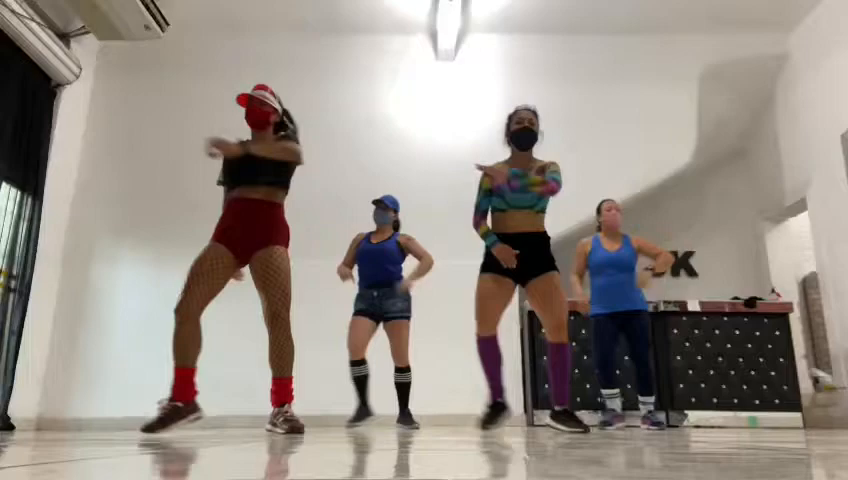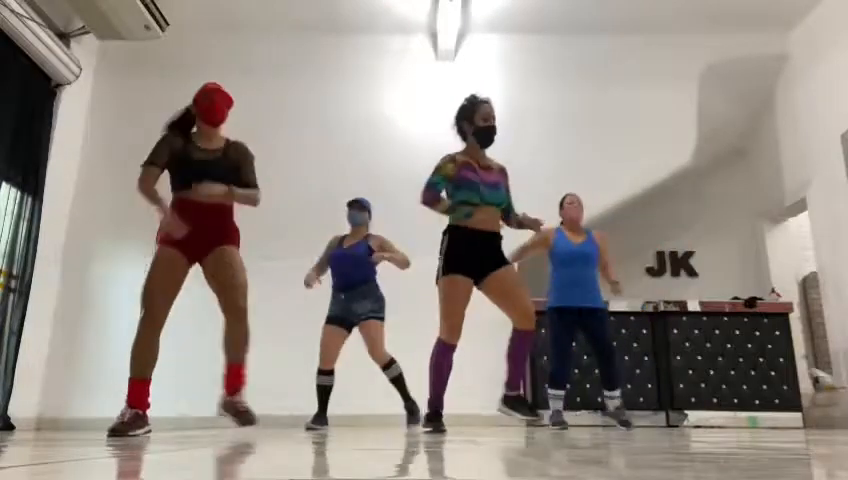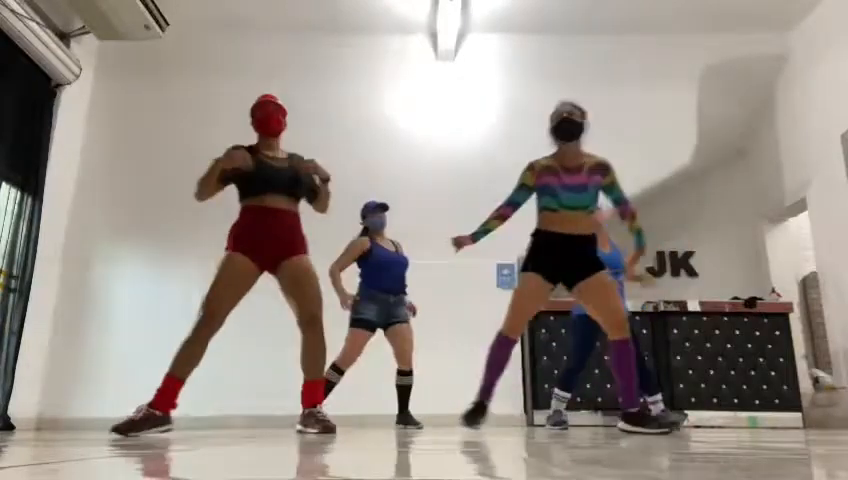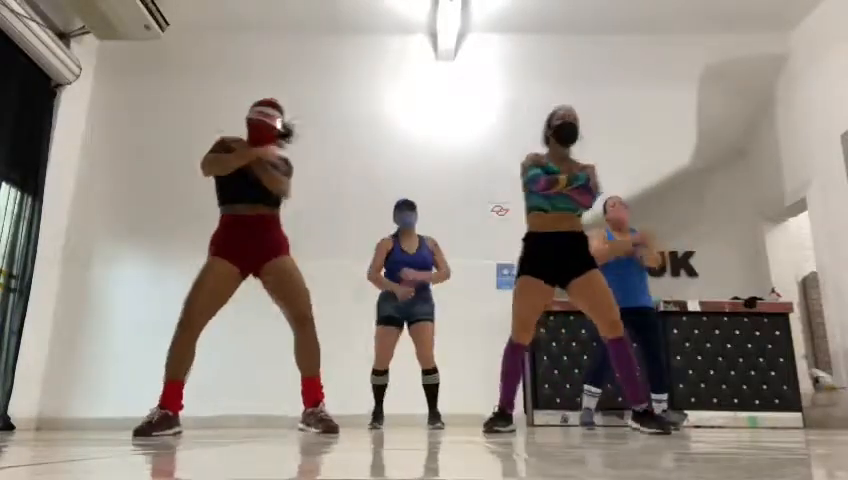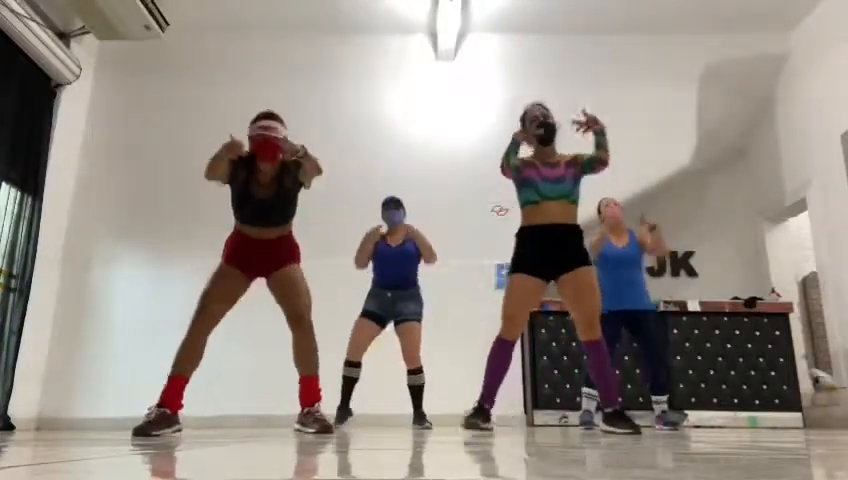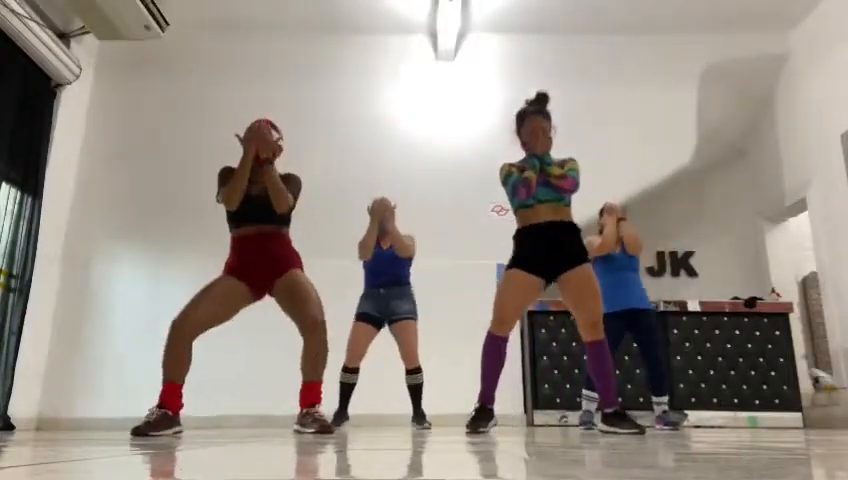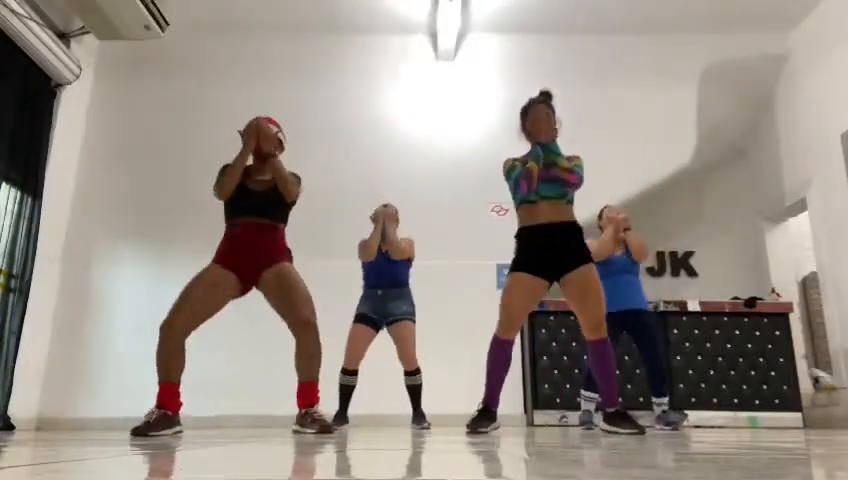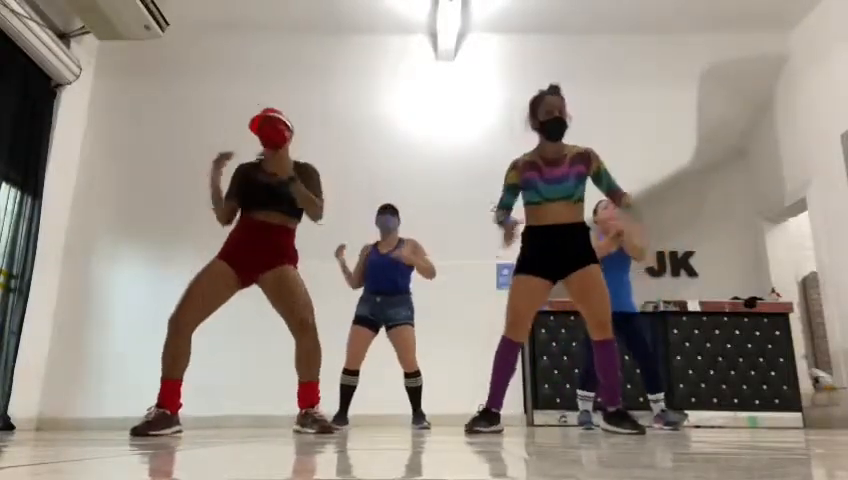
dt=0.7s
person 1, frame 1
left shoulder: (548, 168)
right shoulder: (492, 173)
left elbow: (551, 188)
right elbow: (478, 217)
left wrist: (512, 172)
right wrist: (493, 244)
left hip: (537, 250)
right hip: (501, 252)
left knee: (558, 326)
right knee: (485, 328)
left ankle: (560, 409)
right ankle: (497, 401)
person 1, frame 2
left shoulder: (499, 171)
right shoulder: (452, 163)
left elbow: (508, 215)
right elbow: (429, 196)
left wrist: (526, 221)
right wrist: (467, 214)
left hip: (492, 250)
right hip: (460, 248)
left knee: (526, 315)
right knee: (451, 330)
left ankle: (513, 394)
right ankle: (434, 411)
person 1, frame 3
left shoulder: (599, 167)
right shoulder: (537, 168)
left elbow: (622, 204)
right elbow: (509, 207)
left wrist: (639, 242)
right wrist: (474, 236)
left hip: (583, 252)
right hip: (545, 250)
left knee: (618, 323)
right knee: (513, 323)
left ankle: (633, 410)
right ankle: (482, 399)
person 1, frame 4
left shoulder: (586, 172)
right shoulder: (534, 162)
left elbow: (586, 201)
right elbow: (535, 184)
right wrist: (578, 177)
left hip: (575, 251)
right hip: (538, 251)
left knee: (612, 324)
right knee: (521, 332)
left ankle: (640, 408)
right ankle: (504, 411)
person 1, frame 5
left shoulder: (573, 162)
right shoulder: (521, 165)
left elbow: (601, 162)
right elbow: (506, 169)
left wrist: (600, 131)
right wrist: (519, 138)
left hip: (570, 245)
right hip: (532, 246)
left knee: (590, 324)
right knee: (510, 328)
left ankle: (611, 410)
right ankle: (483, 407)
person 1, frame 6
left shoulder: (567, 164)
right shoulder: (510, 170)
left elbow: (570, 185)
right elbow: (523, 191)
left wrist: (544, 155)
right wrist: (532, 157)
left hip: (568, 245)
right hip: (529, 248)
left knee: (594, 325)
right knee: (500, 324)
left ankle: (611, 411)
right ankle: (485, 408)
person 1, frame 7
left shoulder: (570, 160)
right shoulder: (514, 164)
left elbow: (575, 181)
right elbow: (525, 183)
left wrist: (552, 146)
right wrist: (538, 147)
left hip: (571, 244)
right hip: (532, 247)
left knee: (596, 325)
right knee: (507, 327)
left ankle: (612, 410)
right ankle: (488, 408)
person 1, frame 8
left shoulder: (585, 157)
right shoulder: (521, 166)
left elbow: (613, 192)
right elbow: (503, 206)
left wrist: (627, 202)
right wrist: (505, 223)
left hip: (577, 244)
right hip: (536, 247)
left knee: (602, 325)
right knee: (514, 330)
left ankle: (613, 410)
right ankle: (492, 411)
person 2, frame 1
left shoulder: (285, 143)
right shoulder: (233, 152)
left elbow: (295, 154)
left wrist: (238, 147)
left hip: (268, 231)
right hip: (228, 231)
left knee: (278, 318)
right knee: (186, 307)
left ankle: (282, 408)
right ankle: (183, 399)
person 2, frame 2
left shoulder: (238, 152)
right shoulder: (173, 142)
left elbow: (254, 197)
right elbow: (145, 181)
left wrist: (225, 191)
right wrist: (164, 209)
left hip: (219, 234)
right hip: (176, 233)
left knee: (237, 309)
right knee: (151, 315)
left ankle: (234, 394)
right ankle: (136, 409)
person 2, frame 3
left shoulder: (296, 162)
right shoulder: (239, 154)
left elbow: (322, 206)
right elbow: (201, 194)
left wrist: (323, 179)
right wrist: (221, 166)
left hip: (290, 242)
right hip: (248, 239)
left knee: (313, 319)
right knee: (209, 320)
left ankle: (312, 408)
right ankle: (159, 407)
person 2, frame 4
left shoulder: (280, 162)
right shoulder: (227, 148)
left elbow: (282, 189)
right elbow: (209, 167)
left wrist: (253, 161)
right wrist: (254, 153)
left hip: (270, 243)
right hip: (229, 243)
left knee: (303, 317)
right knee: (188, 321)
left ankle: (314, 407)
right ankle: (167, 410)
person 2, frame 5
left shoulder: (293, 170)
right shoulder: (238, 165)
left elbow: (315, 171)
right elbow: (211, 174)
left wrist: (301, 152)
right wrist: (223, 153)
left hip: (281, 254)
right hip: (240, 253)
left knee: (301, 320)
right knee: (200, 324)
left ankle: (310, 409)
right ankle: (167, 409)
person 2, frame 6
left shoulder: (289, 180)
right shoulder: (230, 174)
left elbow: (282, 206)
right elbow: (231, 202)
left wrist: (266, 159)
right wrist: (249, 154)
left hip: (282, 263)
right hip: (241, 267)
left knee: (315, 323)
right knee: (182, 326)
left ankle: (310, 410)
right ankle: (168, 410)
person 2, frame 7
left shoulder: (289, 178)
right shoulder: (233, 171)
left elbow: (291, 194)
right elbow: (221, 191)
left wrist: (271, 154)
right wrist: (245, 148)
left hip: (273, 256)
right hip: (231, 256)
left knee: (307, 324)
right knee: (171, 326)
left ankle: (308, 409)
right ankle: (166, 410)
person 2, frame 8
left shoulder: (304, 171)
right shoulder: (245, 171)
left elbow: (316, 213)
right elbow: (224, 217)
left wrist: (288, 179)
right wrist: (214, 178)
left hip: (278, 255)
right hip: (236, 250)
left knee: (306, 324)
right knee: (179, 320)
left ankle: (309, 410)
right ankle: (166, 410)
person 3, frame 1
left shoulder: (402, 239)
right shoulder: (361, 239)
left elbow: (428, 260)
right elbow: (344, 264)
left wrist: (410, 279)
right wrist: (344, 271)
left hip: (395, 298)
right hip: (366, 299)
left knee: (400, 356)
right knee: (355, 348)
left ankle: (404, 412)
right ankle: (363, 405)
person 3, frame 2
left shoulder: (375, 240)
right shoulder: (336, 242)
left elbow: (405, 263)
right elbow: (319, 266)
left wrist: (387, 256)
right wrist: (311, 275)
left hip: (367, 300)
right hip: (339, 304)
left knee: (377, 352)
right knee: (325, 357)
left ankle: (409, 403)
right ankle: (321, 414)
person 3, frame 3
left shoulder: (397, 247)
right shoulder: (362, 243)
right elbow: (334, 270)
left wrist: (407, 300)
right wrist: (343, 295)
left hip: (397, 305)
right hip: (369, 304)
left knee: (406, 358)
right knee: (348, 357)
left ankle: (403, 412)
person 3, frame 4
left shoulder: (429, 243)
right shoulder: (387, 244)
left elbow: (445, 272)
right elbow: (372, 275)
left wrist: (421, 276)
right wrist: (395, 288)
left hip: (421, 302)
right hip: (391, 302)
left knee: (427, 358)
right knee: (382, 357)
left ankle: (434, 412)
right ankle: (378, 411)
person 3, frame 5
left shoulder: (415, 239)
right shoulder: (375, 241)
left elbow: (431, 258)
right elbow: (360, 263)
left wrist: (415, 233)
right wrist: (367, 239)
left hip: (408, 299)
right hip: (378, 298)
left knee: (412, 357)
right knee: (354, 351)
left ankle: (419, 413)
right ankle: (344, 407)
person 3, frame 6
left shoulder: (406, 240)
right shoulder: (367, 242)
left elbow: (404, 251)
right elbow: (365, 256)
left wrist: (389, 220)
right wrist: (374, 221)
left hip: (401, 299)
right hip: (371, 299)
left knee: (411, 357)
right knee: (352, 356)
left ankle: (418, 413)
right ankle: (341, 410)
person 3, frame 7
left shoulder: (406, 244)
right shoulder: (365, 244)
left elbow: (395, 253)
right elbow: (368, 255)
left wrist: (389, 223)
right wrist: (378, 224)
left hip: (399, 301)
right hip: (369, 303)
left knee: (409, 359)
right knee: (350, 359)
left ankle: (418, 413)
right ankle: (341, 413)
person 3, frame 8
left shoulder: (409, 245)
right shoulder: (367, 250)
left elbow: (430, 273)
right elbow: (355, 283)
left wrist: (410, 259)
right wrist: (341, 262)
left hip: (398, 305)
right hip: (369, 305)
left knee: (409, 362)
right knee: (352, 360)
left ankle: (418, 413)
right ankle: (342, 413)
person 4, frame 1
left shoulder: (634, 242)
right shoulder: (587, 245)
left elbow: (667, 258)
right elbow: (576, 275)
left wrist: (651, 271)
right wrist: (579, 293)
left hip: (634, 310)
right hip: (603, 313)
left knee: (642, 359)
right knee: (603, 359)
left ankle: (648, 411)
right ankle: (614, 410)
person 4, frame 2
left shoulder: (597, 238)
right shoulder: (550, 235)
left elbow: (605, 268)
right elbow: (525, 249)
left wrist: (613, 282)
right wrist: (509, 262)
left hip: (592, 306)
right hip: (561, 306)
left knee: (607, 355)
right knee: (561, 358)
left ankle: (614, 406)
right ankle: (556, 410)
person 4, frame 3
left shoulder: (613, 245)
left elbow: (625, 271)
left wrist: (640, 277)
right hip: (588, 314)
left knee: (638, 360)
right knee: (577, 361)
left ankle: (658, 410)
right ankle: (556, 411)
person 4, frame 4
left shoulder: (641, 236)
right shoulder: (600, 236)
left elbow: (655, 260)
right elbow: (597, 256)
left wrist: (637, 249)
right wrist: (630, 243)
left hip: (641, 307)
left knee: (656, 356)
right knee: (604, 355)
left ankle: (661, 409)
right ankle: (587, 408)
person 4, frame 5
left shoulder: (637, 237)
right shoulder: (599, 239)
left elbow: (660, 250)
right elbow: (591, 251)
left wrist: (651, 227)
right wrist: (607, 228)
left hip: (640, 308)
right hip: (608, 310)
left knee: (656, 358)
left ankle: (661, 412)
right ankle: (587, 411)
person 4, frame 6
left shoulder: (629, 240)
right shoulder: (593, 241)
left elbow: (634, 248)
right elbow: (607, 246)
left wrist: (622, 218)
right wrist: (611, 217)
left hip: (640, 309)
right hip: (610, 311)
left knee: (655, 360)
left ankle: (662, 412)
right ankle: (587, 411)
person 4, frame 7
left shoulder: (631, 243)
right shoulder: (595, 244)
left elbow: (640, 255)
right elbow: (601, 253)
left wrist: (626, 228)
right wrist: (609, 227)
left hip: (638, 311)
right hip: (608, 312)
left knee: (655, 361)
left ankle: (662, 412)
right ankle: (586, 412)
person 4, frame 8
left shoulder: (628, 238)
right shoulder: (591, 240)
left elbow: (638, 253)
right elbow: (592, 254)
left wrist: (625, 228)
right wrist: (614, 234)
left hip: (626, 311)
left knee: (647, 357)
right knee: (592, 361)
left ankle: (660, 412)
right ankle: (584, 412)
